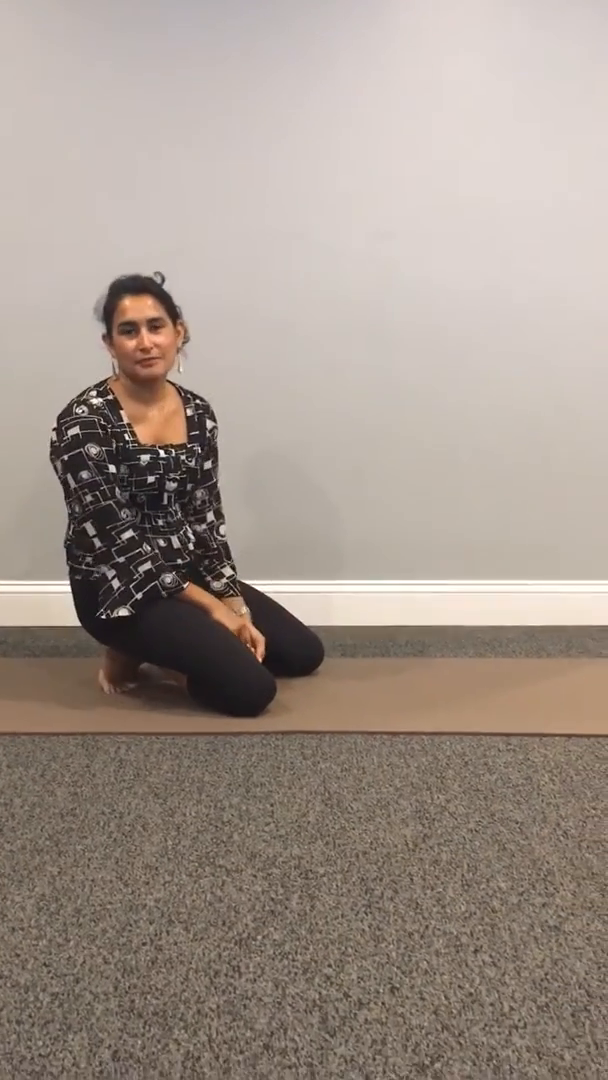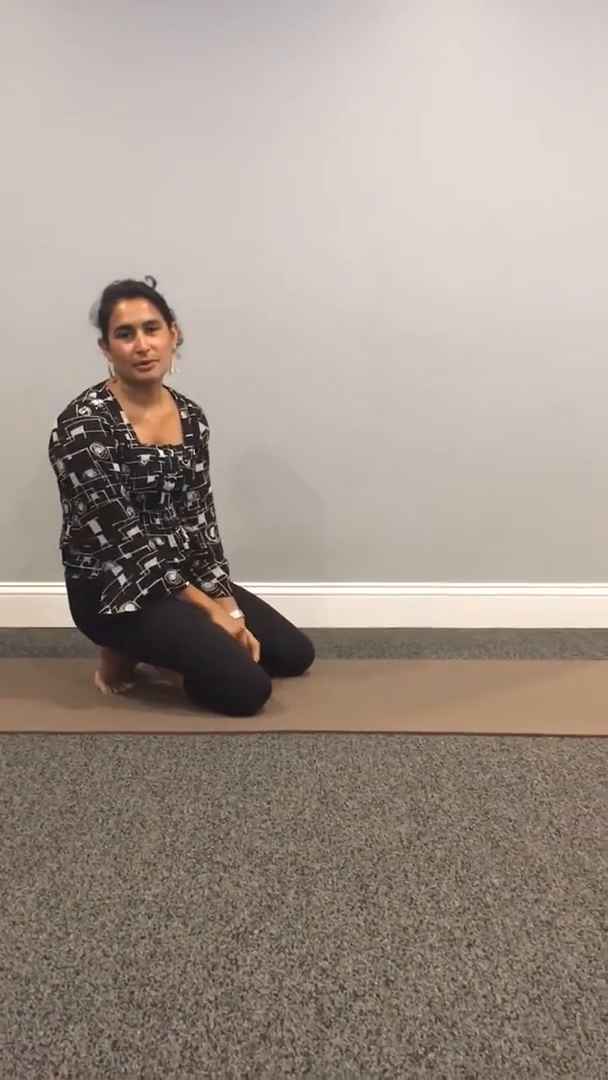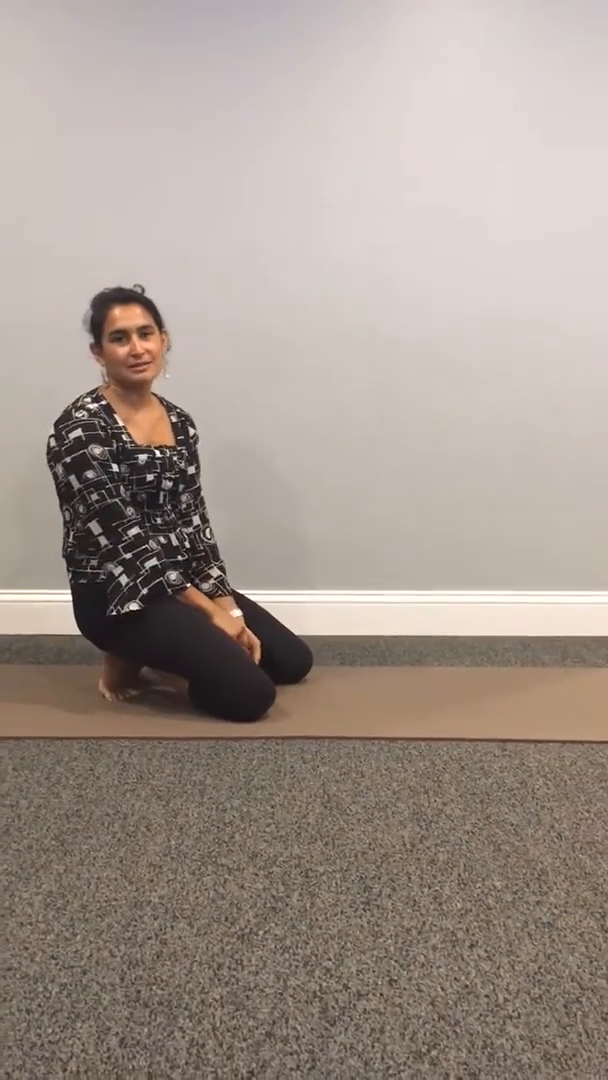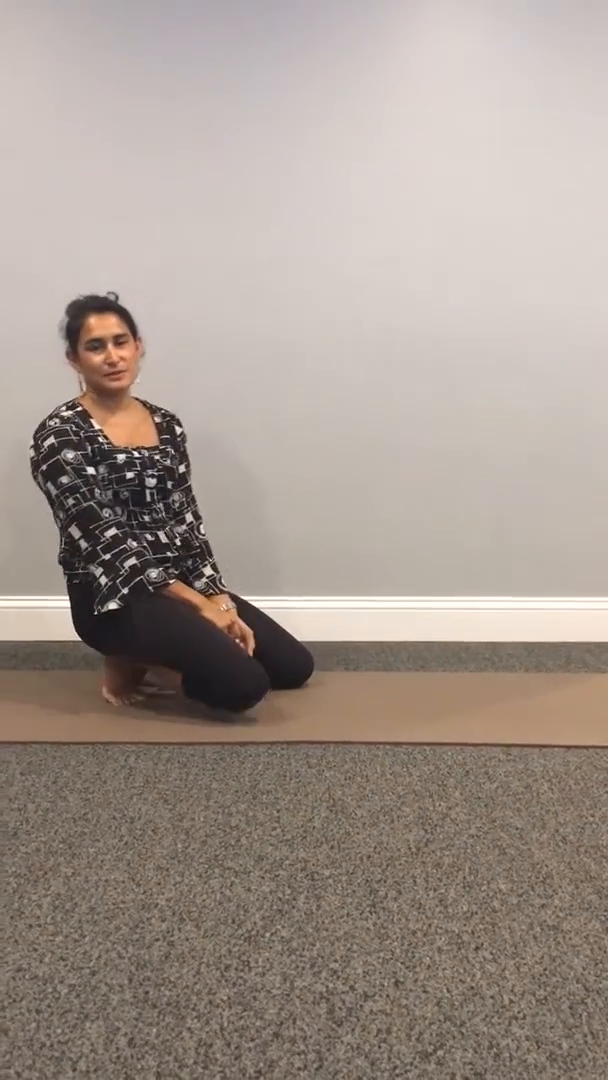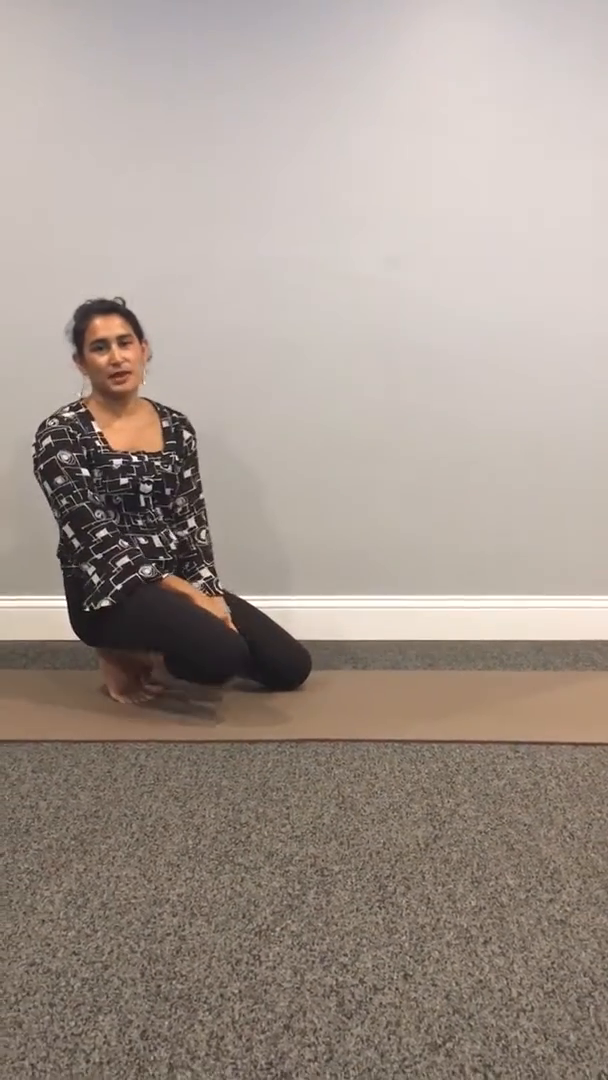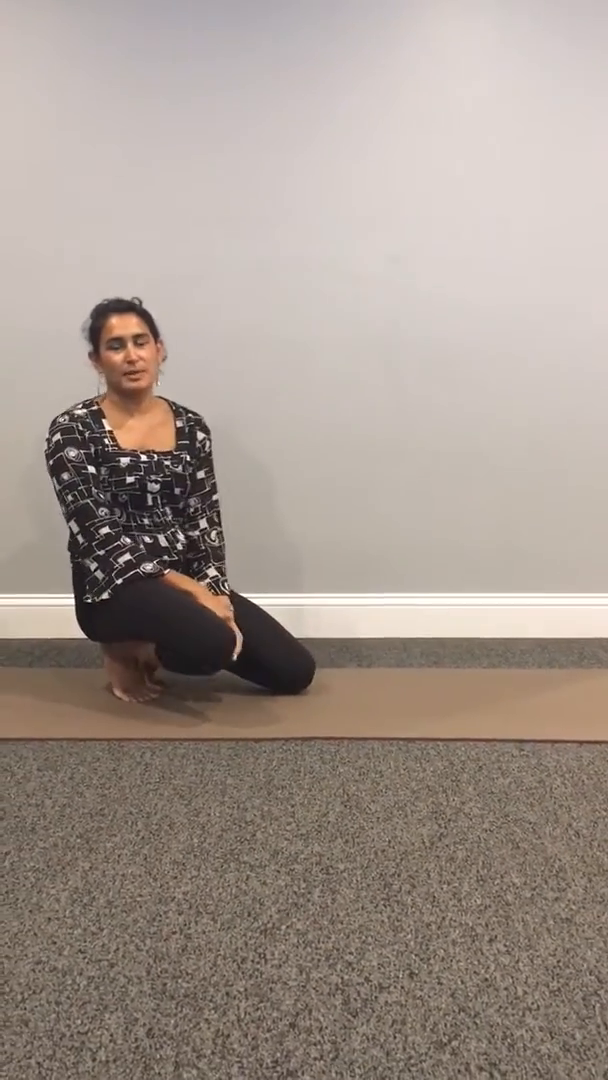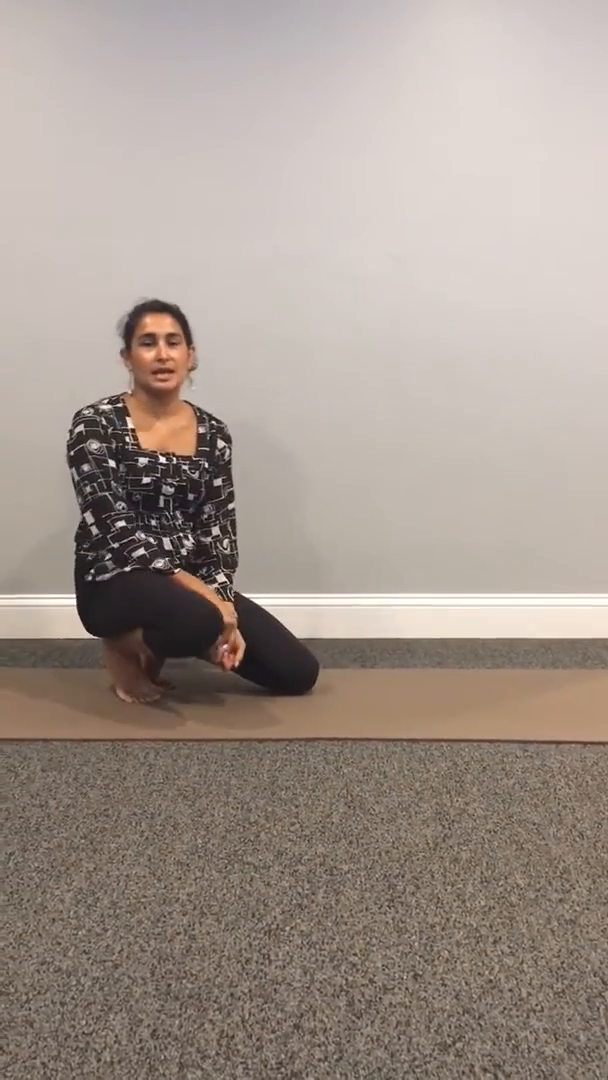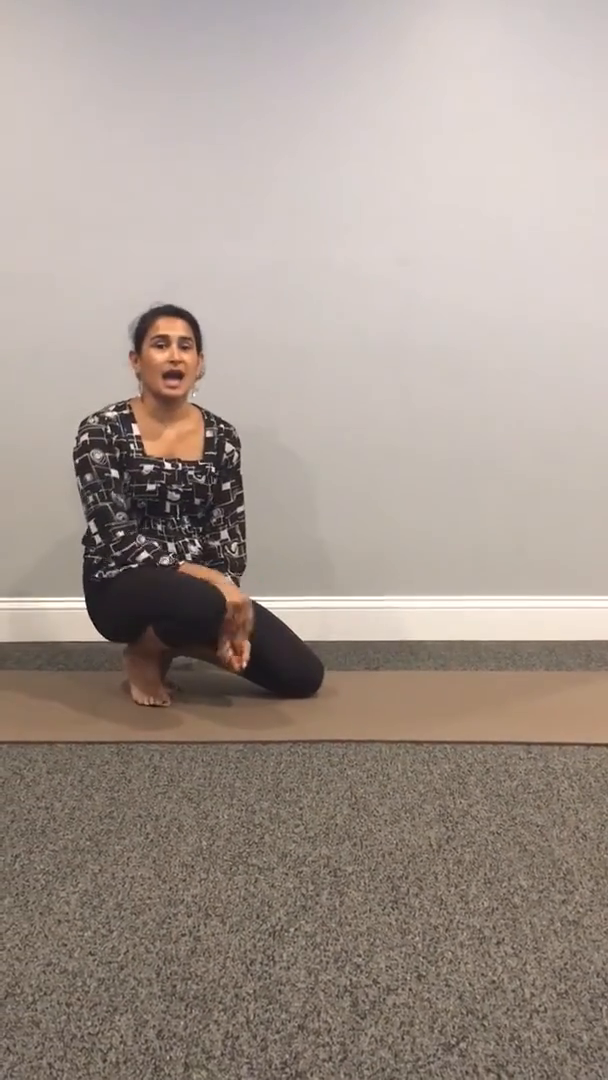
dt=0.3s
person 1, frame 1
left shoulder: (197, 412)
right shoulder: (83, 423)
left elbow: (207, 518)
right elbow: (116, 541)
left wrist: (236, 606)
right wrist: (211, 608)
left hip: (185, 573)
right hip: (117, 589)
left knee: (304, 654)
right knee: (250, 688)
left ankle: (159, 647)
right ankle: (132, 652)
person 1, frame 2
left shoulder: (190, 416)
right shoulder: (84, 424)
left elbow: (199, 520)
right elbow: (122, 539)
left wrist: (229, 608)
right wrist: (210, 610)
left hip: (177, 574)
right hip: (113, 589)
left knee: (295, 654)
right knee: (247, 688)
left ankle: (152, 646)
right ankle: (127, 653)
person 1, frame 3
left shoulder: (179, 422)
right shoulder: (81, 428)
left elbow: (194, 524)
right elbow: (123, 539)
left wrist: (229, 607)
right wrist: (210, 611)
left hip: (180, 582)
right hip: (116, 595)
left knee: (294, 662)
right knee: (250, 694)
left ankle: (154, 650)
right ankle: (130, 657)
person 1, frame 4
left shoulder: (166, 424)
right shoulder: (59, 435)
left elbow: (187, 523)
right elbow: (104, 541)
left wrist: (221, 601)
right wrist: (199, 606)
left hip: (179, 582)
right hip: (113, 598)
left knee: (295, 666)
right knee: (244, 684)
left ankle: (149, 652)
right ankle: (130, 659)
person 1, frame 5
left shoulder: (175, 427)
right shoulder: (60, 435)
left elbow: (193, 523)
right elbow: (97, 541)
left wrist: (210, 599)
right wrist: (191, 596)
left hip: (180, 583)
right hip: (107, 592)
left knee: (292, 667)
right knee: (223, 654)
left ankle: (151, 646)
right ankle: (123, 654)
person 1, frame 6
left shoulder: (191, 427)
right shoulder: (73, 431)
left elbow: (205, 523)
right elbow: (100, 537)
left wrist: (216, 596)
right wrist: (192, 592)
left hip: (187, 580)
right hip: (114, 589)
left knee: (296, 671)
right knee: (212, 645)
left ankle: (156, 645)
right ankle: (125, 650)
person 1, frame 7
left shoulder: (213, 434)
right shoulder: (95, 425)
left elbow: (219, 529)
right elbow: (115, 530)
left wrist: (221, 606)
right wrist: (206, 603)
left hip: (193, 584)
right hip: (114, 585)
left knee: (298, 673)
right knee: (193, 617)
left ankle: (162, 642)
right ankle: (127, 649)
person 1, frame 8
left shoulder: (221, 437)
right shoulder: (101, 431)
left elbow: (229, 532)
right elbow: (117, 538)
left wrist: (227, 606)
right wrist: (211, 580)
left hip: (200, 585)
right hip: (123, 587)
left knee: (303, 676)
right knee: (200, 605)
left ankle: (174, 640)
right ankle: (144, 652)
